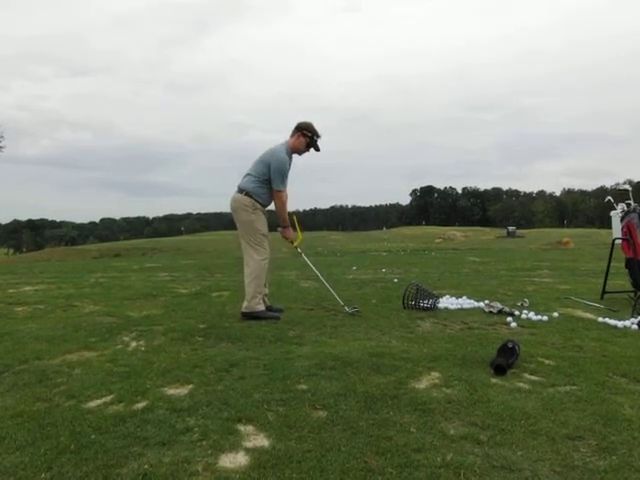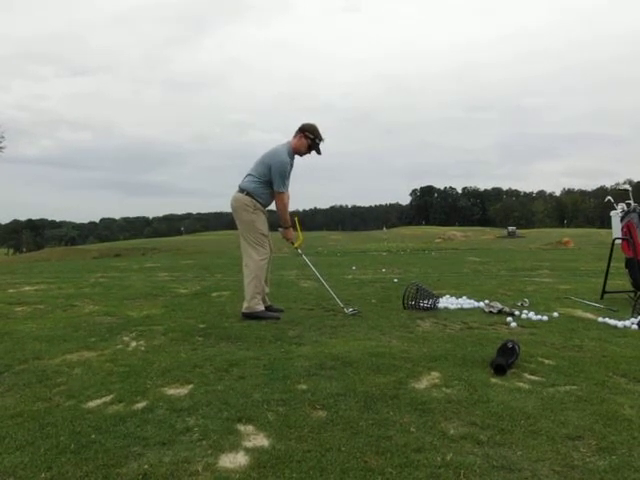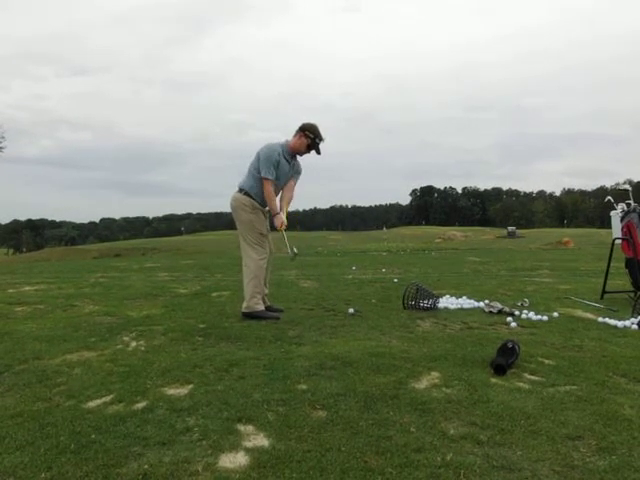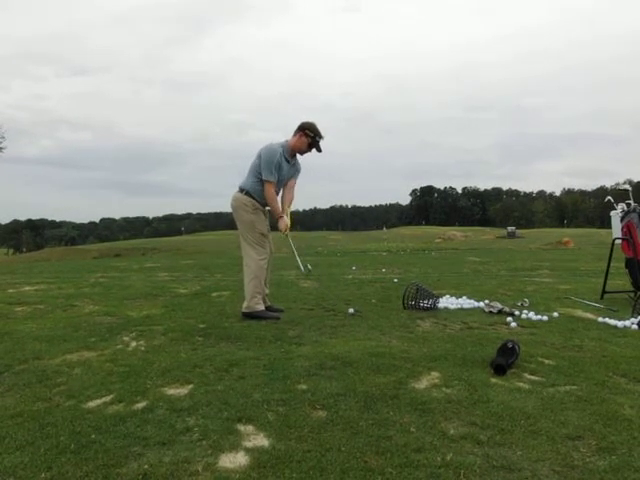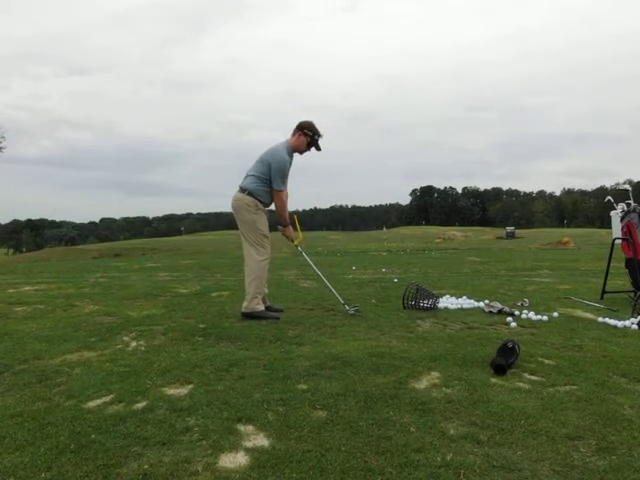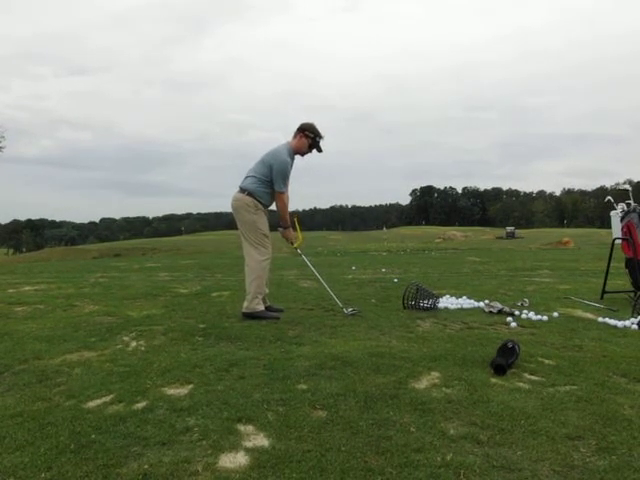
dt=0.5s
person 1, frame 1
left shoulder: (283, 155)
right shoulder: (280, 157)
left elbow: (281, 193)
right elbow: (278, 196)
left wrist: (284, 223)
right wrist: (286, 226)
left hip: (251, 204)
right hip: (247, 204)
left knee: (261, 253)
right knee: (258, 254)
left ankle: (260, 302)
right ankle: (252, 306)
person 1, frame 2
left shoulder: (286, 156)
right shoulder: (281, 158)
left elbow: (284, 193)
right elbow: (280, 198)
left wrist: (285, 224)
right wrist: (287, 226)
left hip: (252, 204)
right hip: (248, 204)
left knee: (264, 252)
right knee: (257, 254)
left ankle: (260, 301)
right ankle: (252, 307)
person 1, frame 3
left shoulder: (296, 167)
right shoulder: (272, 150)
left elbow: (288, 191)
right elbow: (267, 185)
left wrist: (283, 214)
right wrist: (276, 215)
left hip: (259, 206)
right hip: (246, 203)
left knee: (265, 253)
right knee: (256, 254)
left ankle: (260, 301)
right ankle: (252, 306)
person 1, frame 4
left shoulder: (295, 165)
right shoulder: (272, 151)
left elbow: (288, 190)
right elbow: (268, 189)
left wrist: (286, 215)
right wrist: (280, 217)
left hip: (258, 206)
right hip: (247, 203)
left knee: (265, 253)
right knee: (257, 254)
left ankle: (261, 301)
right ankle: (252, 306)
person 1, frame 5
left shoulder: (285, 154)
right shoulder: (280, 157)
left elbow: (283, 191)
right elbow: (278, 195)
left wrist: (284, 222)
right wrist: (286, 224)
left hip: (251, 203)
right hip: (249, 203)
left knee: (260, 253)
right knee: (259, 254)
left ankle: (260, 301)
right ankle: (252, 306)
person 1, frame 6
left shoulder: (285, 155)
right shoulder: (282, 158)
left elbow: (283, 194)
right elbow: (280, 198)
left wrist: (286, 224)
right wrist: (286, 226)
left hip: (251, 204)
right hip: (249, 203)
left knee: (261, 253)
right knee: (259, 254)
left ankle: (260, 301)
right ankle: (253, 306)
